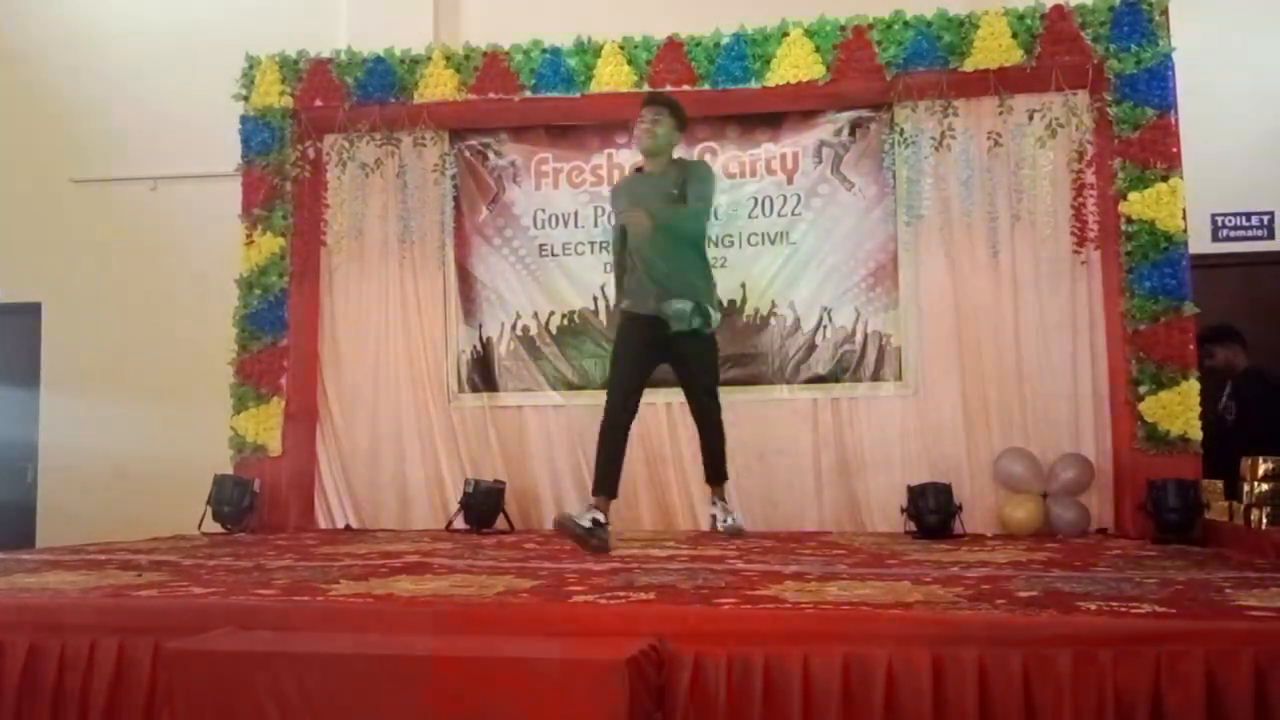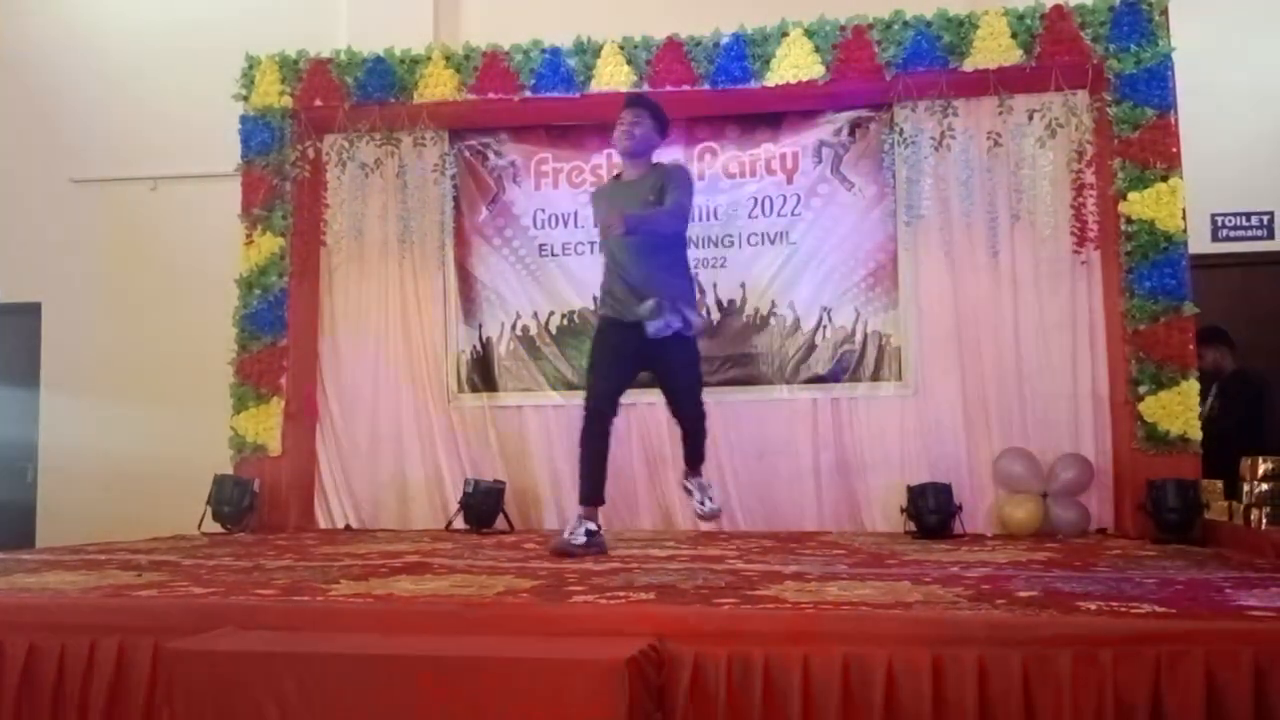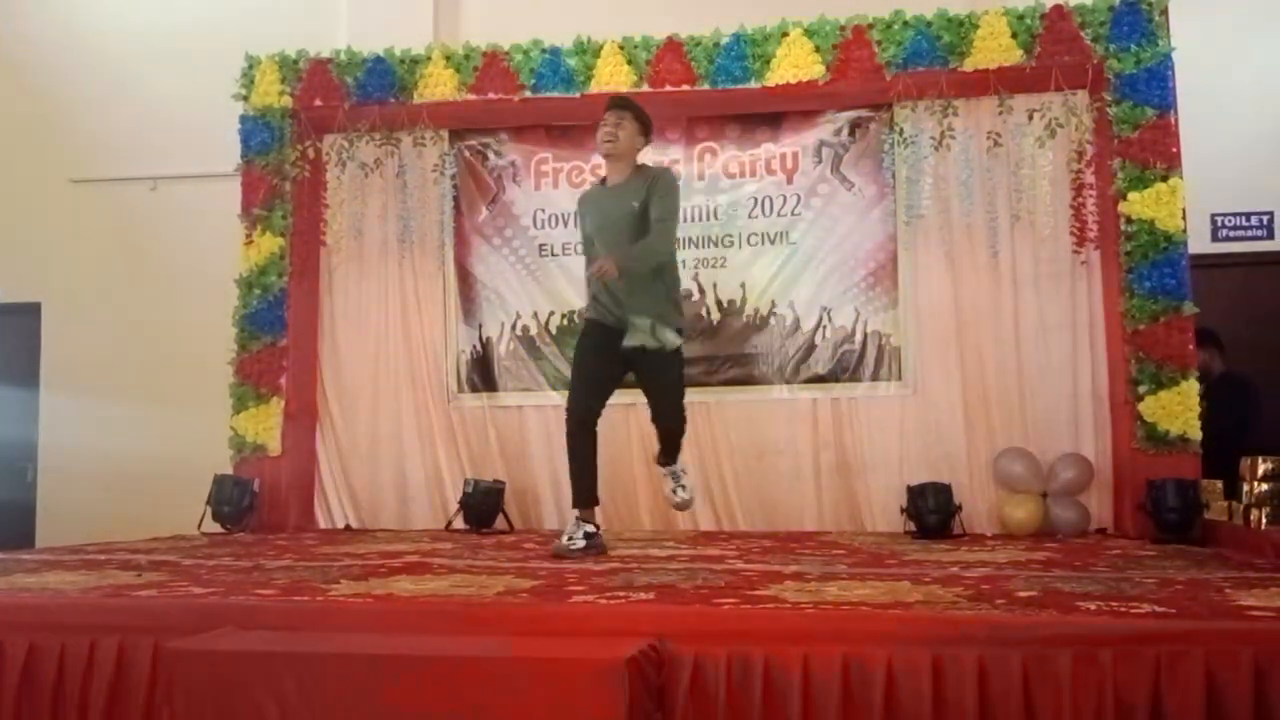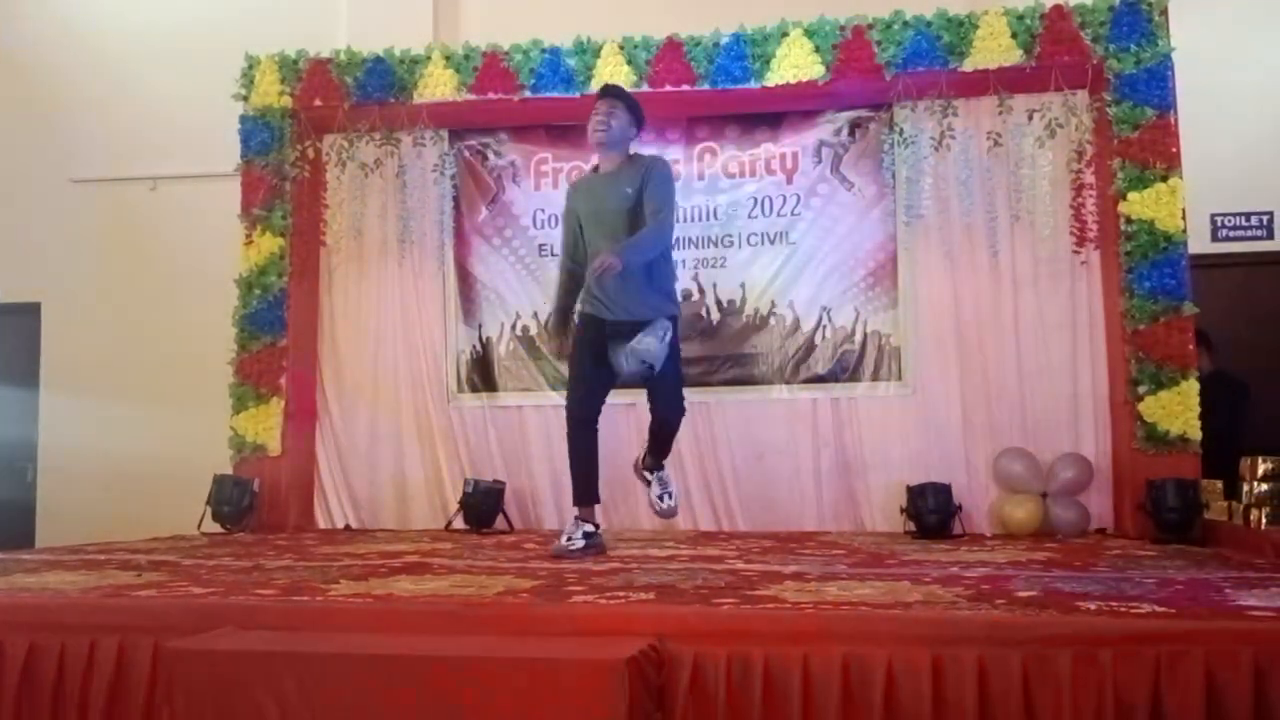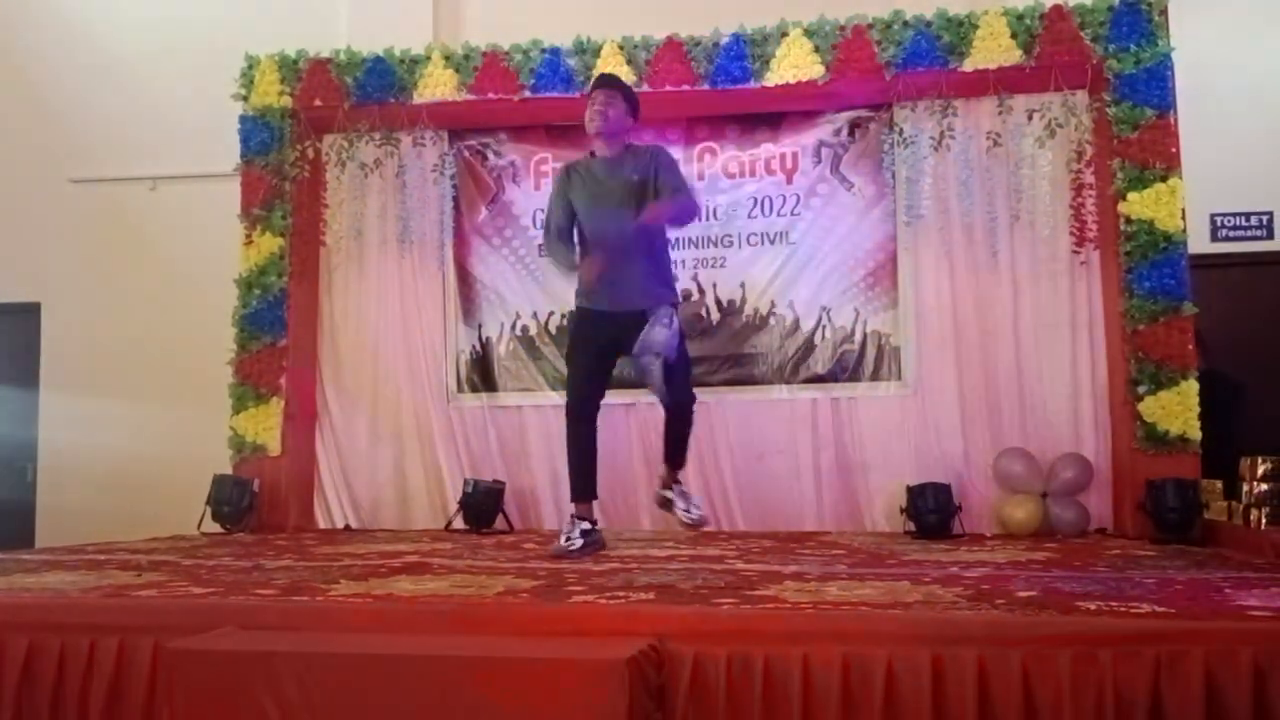
dt=0.1s
person 1, frame 1
left shoulder: (696, 174)
right shoulder: (623, 191)
left elbow: (698, 221)
left wrist: (654, 219)
right wrist: (621, 299)
left hip: (690, 317)
right hip: (639, 315)
left knee: (706, 410)
right knee: (618, 408)
left ankle: (718, 498)
right ankle: (597, 515)
person 1, frame 2
left shoulder: (674, 177)
right shoulder: (601, 195)
left elbow: (673, 221)
left wrist: (628, 222)
left hip: (671, 319)
right hip: (617, 320)
left knee: (690, 412)
right knee: (597, 411)
left ankle: (694, 475)
right ankle: (588, 522)
person 1, frame 3
left shoulder: (659, 182)
right shoulder: (588, 200)
left elbow: (661, 242)
left wrist: (621, 261)
left hip: (656, 325)
right hip: (602, 325)
left knee: (670, 415)
right knee: (580, 415)
left ankle: (668, 463)
right ankle: (585, 525)
person 1, frame 4
left shoulder: (652, 172)
right shoulder: (578, 189)
left elbow: (660, 230)
right elbow: (571, 257)
left wrist: (619, 254)
right wrist: (562, 325)
left hip: (652, 316)
right hip: (597, 319)
left knee: (668, 409)
right knee: (580, 413)
left ankle: (651, 466)
right ankle: (585, 524)
person 1, frame 5
left shoulder: (654, 159)
right shoulder: (570, 175)
left elbow: (687, 206)
right elbow: (554, 238)
left wrist: (660, 211)
right wrist: (578, 262)
left hip: (653, 308)
right hip: (595, 311)
left knee: (680, 400)
right knee: (579, 408)
left ankle: (672, 483)
right ankle: (583, 520)
